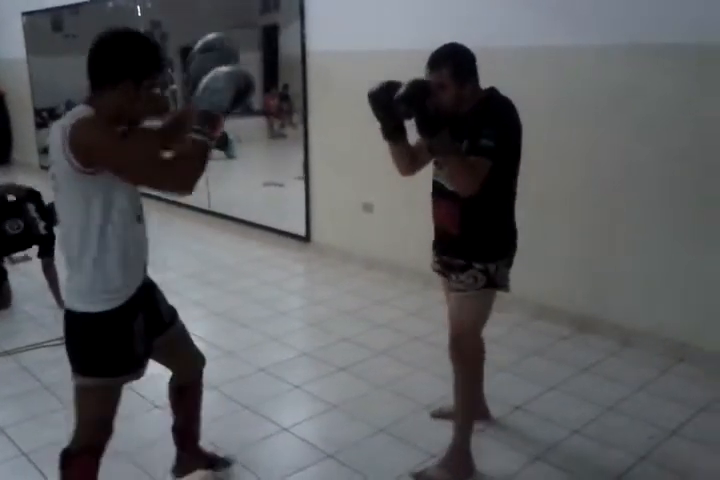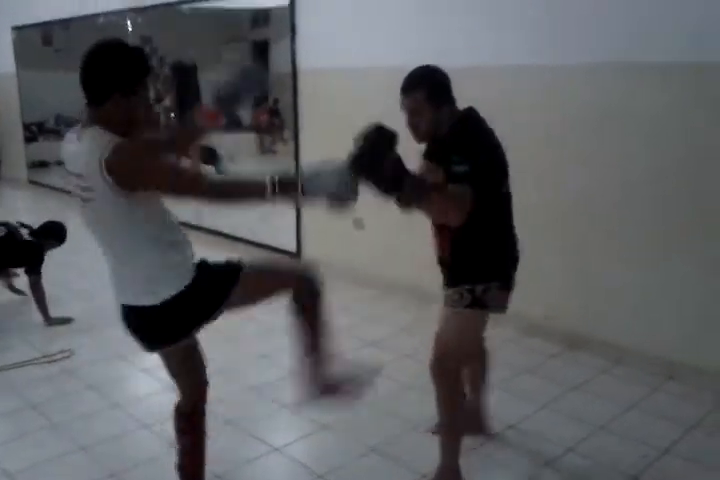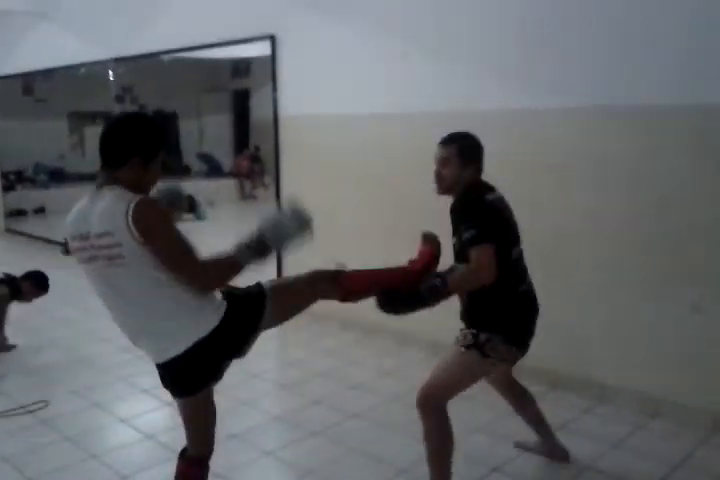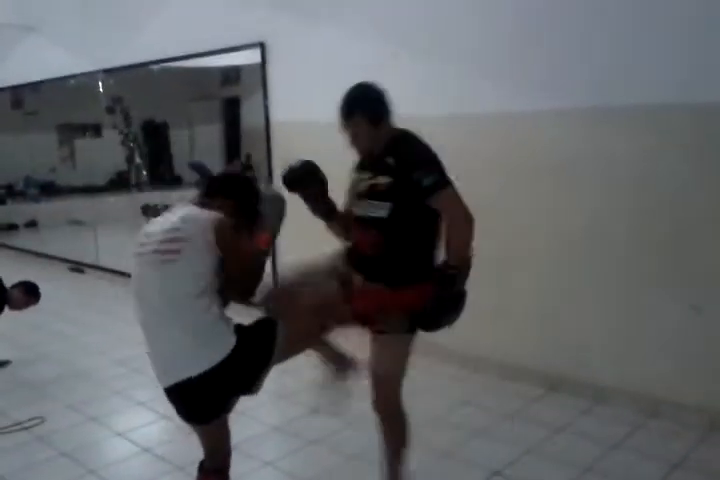
dt=0.4s
person 1, frame 1
left shoulder: (497, 116)
right shoulder: (449, 114)
left elbow: (469, 183)
right elbow: (408, 166)
left wrist: (435, 133)
right wrist: (392, 126)
left hip: (483, 250)
right hip: (451, 241)
left knee: (461, 343)
right knee: (465, 331)
right ankle: (475, 403)
person 1, frame 2
left shoulder: (472, 139)
right shoulder: (444, 137)
left elbow: (455, 212)
right elbow: (424, 190)
left wrist: (400, 185)
right wrist: (384, 162)
left hip: (482, 268)
right hip: (464, 262)
left knee: (444, 362)
right knee: (467, 341)
right ankle: (473, 414)
person 1, frame 3
left shoulder: (470, 206)
right shoulder: (482, 199)
left elbow: (483, 272)
left wrist: (430, 290)
right wrist: (441, 273)
left hip: (496, 323)
right hip: (512, 314)
left knee: (430, 400)
right knee: (502, 382)
right ankle: (551, 444)
person 1, frame 4
left shoulder: (412, 157)
right shoulder: (366, 164)
left elbow: (461, 218)
right elbow: (347, 230)
left wrist: (454, 274)
right wrist: (317, 200)
left hip: (399, 287)
right hip: (356, 275)
left knee: (385, 396)
person 2, frame 1
left shoulder: (104, 129)
right shoulder: (88, 132)
left elbow: (162, 142)
right elbow: (177, 179)
left wrist: (197, 107)
right wrist: (209, 115)
left hip: (132, 290)
right hip: (101, 310)
left knee: (191, 365)
right knee: (92, 434)
person 2, frame 2
left shoulder: (86, 141)
right shoulder: (120, 155)
left elbow: (163, 148)
right elbow: (211, 190)
right wrist: (293, 187)
left hip: (140, 305)
right hip: (181, 289)
left knee: (192, 393)
right knee: (301, 277)
right ankle: (319, 374)
person 2, frame 3
left shoulder: (74, 223)
right shoulder: (143, 210)
right elbow: (201, 278)
right wrist: (261, 242)
left hip: (173, 357)
right hip: (212, 327)
left knee: (197, 447)
right knee: (320, 282)
right ankle: (414, 271)
person 2, frame 4
left shoulder: (153, 228)
right shoulder: (219, 225)
right elbow: (243, 289)
left hip: (179, 382)
right hip: (223, 358)
right knee: (329, 308)
